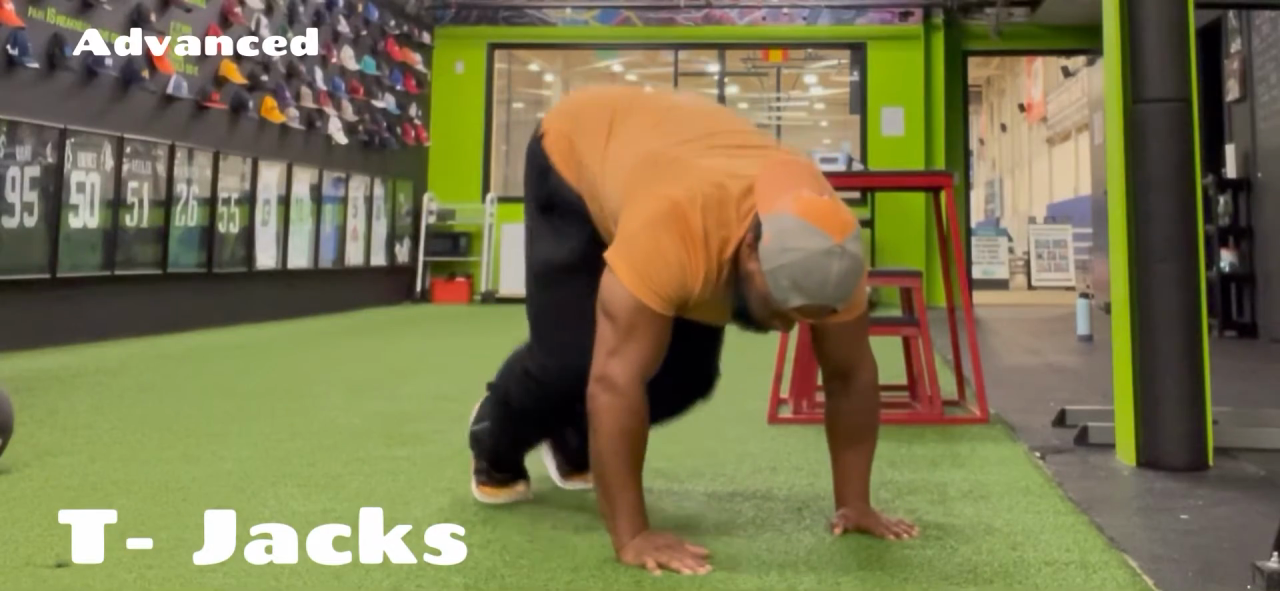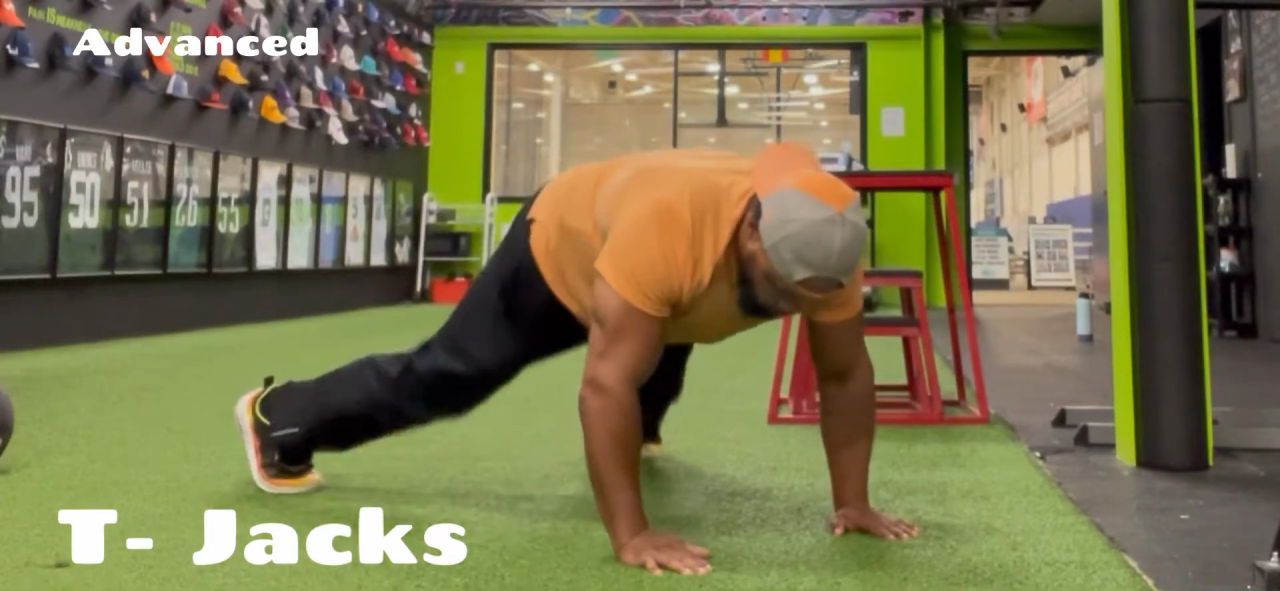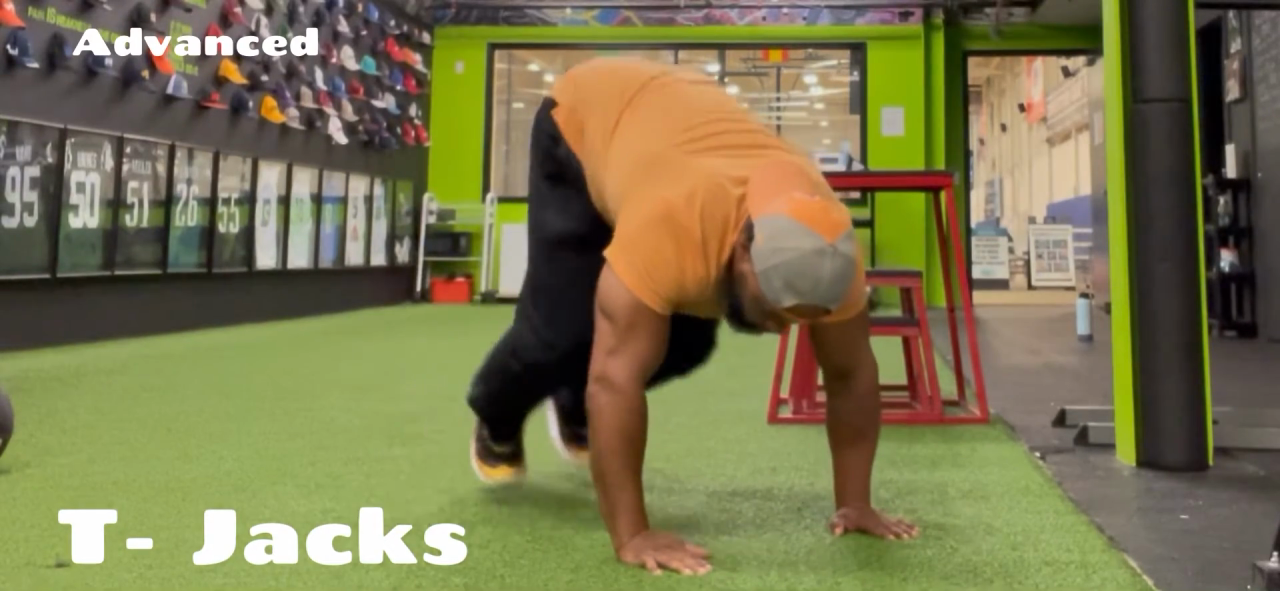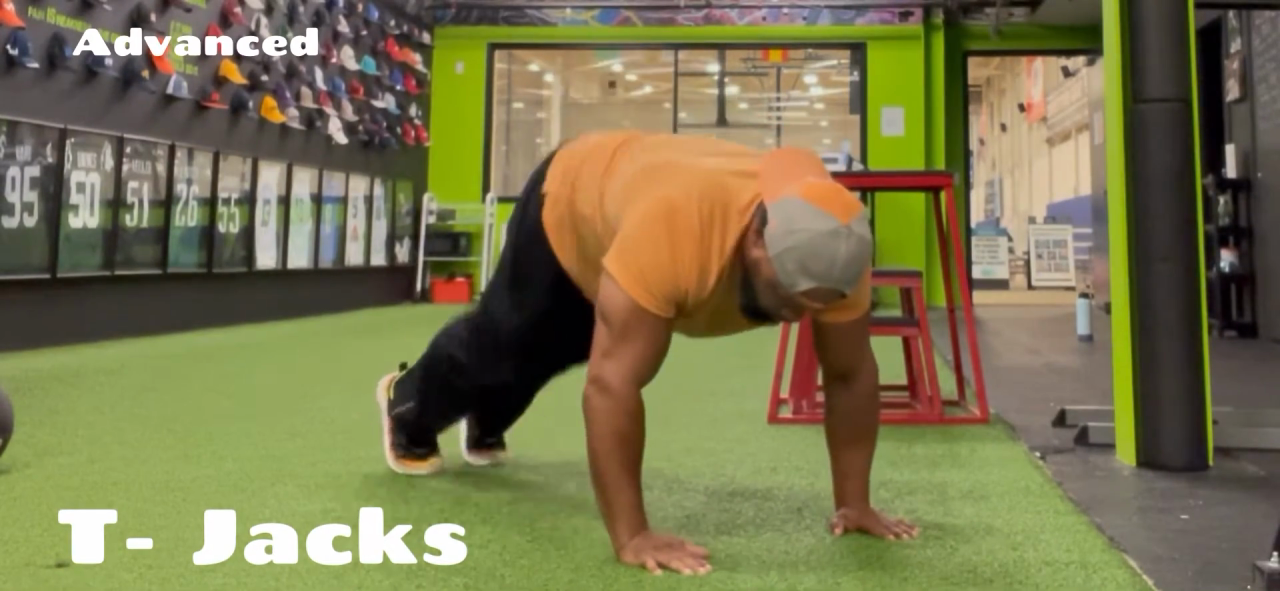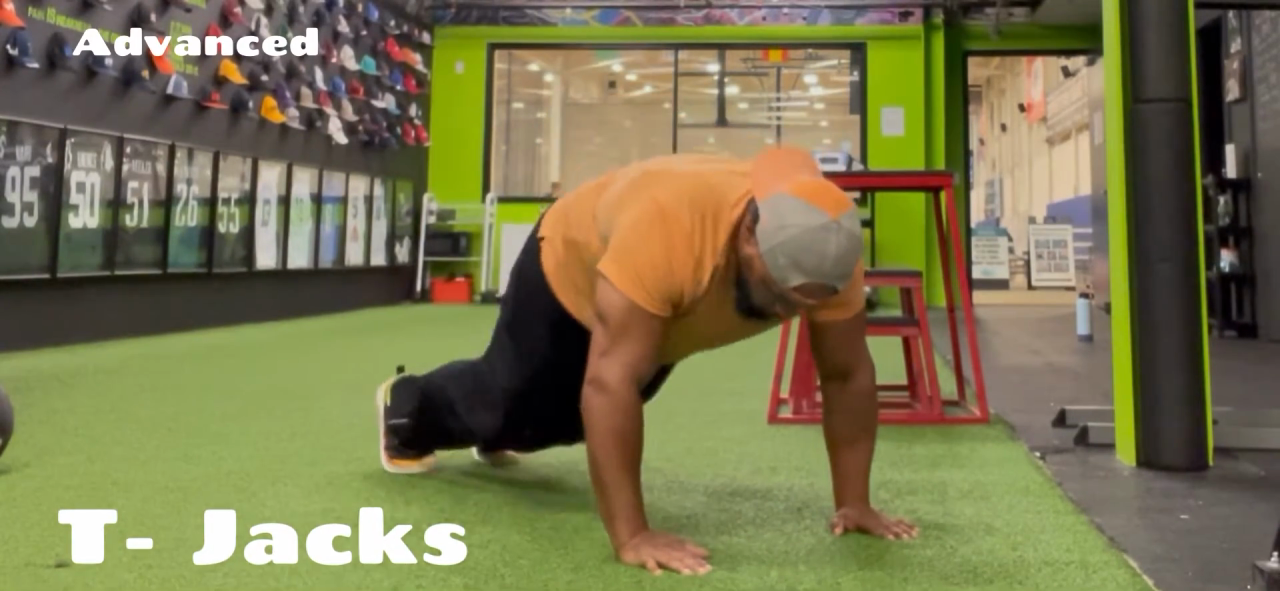
dt=1s
person 1, frame 1
left shoulder: (825, 245)
right shoulder: (672, 227)
left elbow: (850, 374)
right elbow: (614, 382)
left wrist: (856, 504)
right wrist: (631, 537)
left knee: (686, 377)
right knee: (566, 358)
left ankle: (568, 438)
right ankle: (495, 452)
person 1, frame 2
left shoulder: (821, 247)
right shoulder: (668, 232)
left elbow: (846, 376)
right elbow: (605, 384)
left wrist: (853, 504)
right wrist: (630, 535)
right hip: (566, 248)
left knee: (663, 360)
right knee: (444, 377)
left ankle: (634, 425)
right ankle: (276, 417)
person 1, frame 3
left shoulder: (821, 238)
right shoulder: (671, 227)
left elbow: (850, 372)
right elbow: (615, 378)
left wrist: (854, 500)
right wrist: (632, 535)
left knee: (688, 341)
right knee: (563, 333)
left ankle: (576, 404)
right ankle: (496, 413)
person 1, frame 4
left shoulder: (828, 246)
right shoulder: (671, 231)
left elbow: (851, 375)
right elbow: (612, 384)
left wrist: (854, 504)
right wrist: (631, 538)
right hip: (573, 198)
left knee: (557, 348)
right knee: (498, 346)
left ankle: (486, 414)
right ankle: (410, 412)
person 1, frame 5
left shoulder: (820, 244)
right shoulder: (664, 231)
left elbow: (848, 375)
right elbow: (608, 385)
left wrist: (854, 504)
right wrist: (630, 536)
right hip: (574, 262)
left knee: (559, 416)
right knee: (505, 400)
left ankle: (493, 435)
right ankle: (404, 411)
